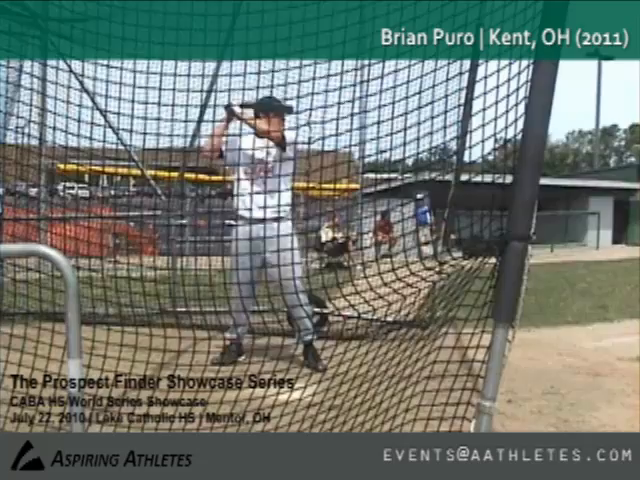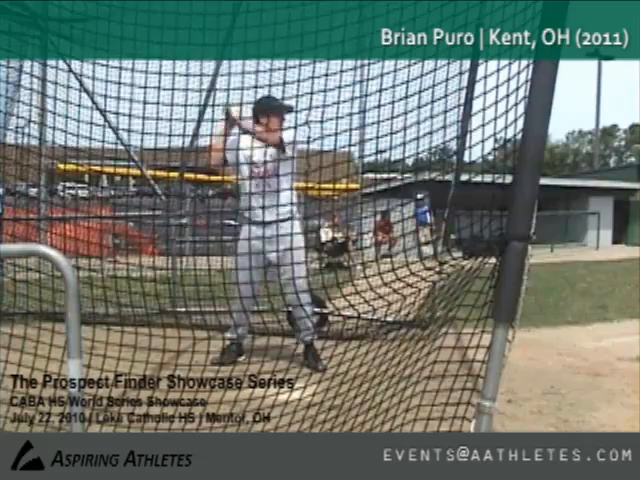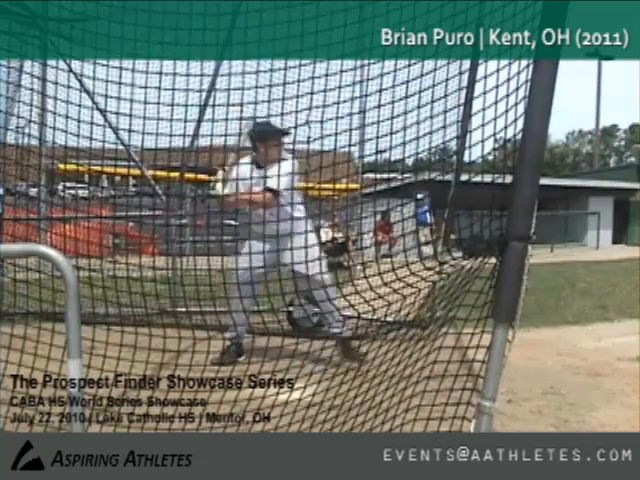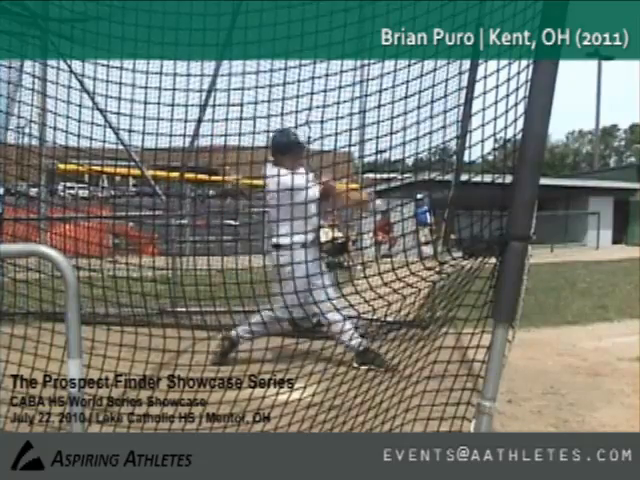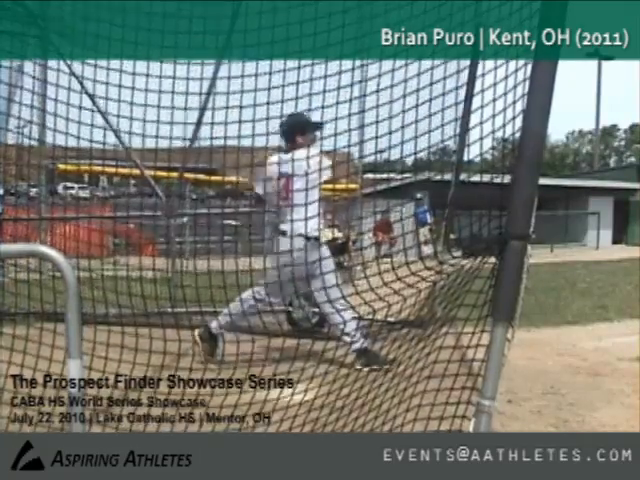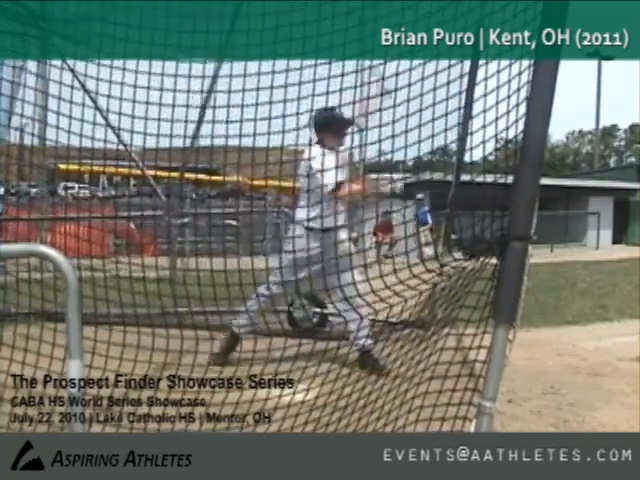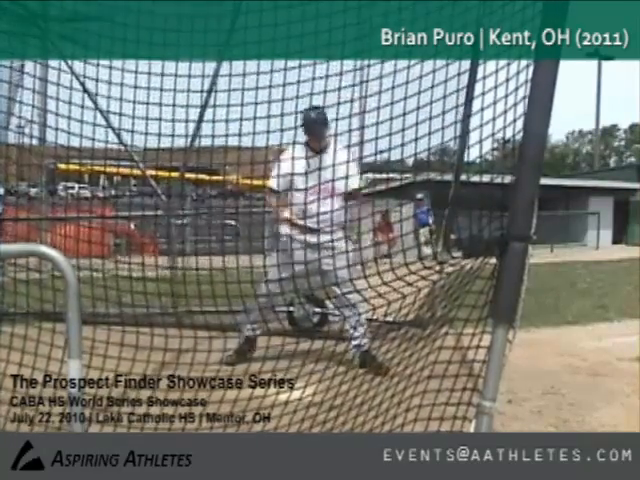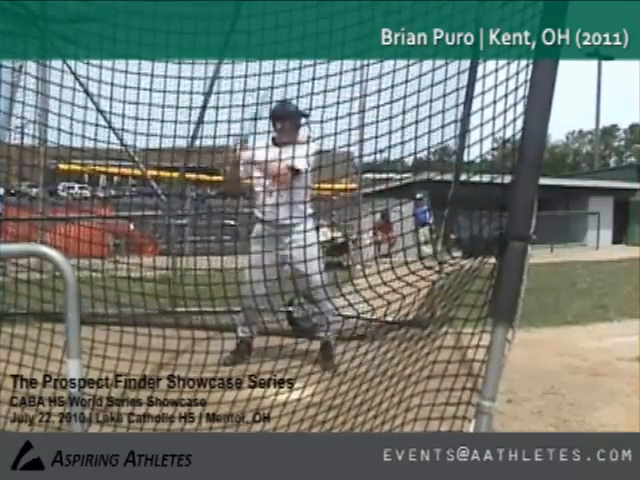
dt=0.4s
person 1, frame 1
left shoulder: (287, 142)
right shoulder: (241, 143)
left elbow: (274, 134)
right elbow: (212, 149)
left wrist: (243, 116)
right wrist: (227, 120)
left hip: (279, 225)
right hip: (246, 226)
left knee: (293, 285)
right knee: (242, 287)
left ankle: (308, 344)
right ankle: (235, 342)
person 1, frame 2
left shoulder: (287, 140)
right shoulder: (240, 144)
left elbow: (270, 139)
right elbow: (215, 162)
left wrist: (239, 123)
right wrist: (224, 128)
left hip: (285, 227)
right hip: (252, 228)
left knee: (297, 287)
right knee: (244, 287)
left ankle: (308, 346)
right ankle: (235, 342)
person 1, frame 3
left shoulder: (286, 164)
right shoulder: (241, 167)
left elbow: (266, 199)
right elbow: (230, 202)
left wrist: (240, 196)
left hip: (297, 236)
right hip: (261, 239)
left knee: (321, 283)
right knee: (240, 287)
left ankle: (342, 338)
right ankle: (236, 343)
person 1, frame 4
left shoulder: (270, 171)
right shoulder: (298, 176)
right elbow: (327, 192)
left hip: (306, 247)
right hip: (292, 251)
left knee: (324, 300)
right knee: (287, 310)
left ankle: (360, 348)
right ankle: (233, 337)
person 1, frame 5
left shoulder: (272, 163)
right shoulder: (312, 159)
left elbow: (263, 199)
right elbow: (332, 170)
left hip: (310, 241)
right hip: (298, 242)
left knee: (332, 293)
right knee: (265, 294)
left ankle: (361, 348)
right ankle: (211, 331)
person 1, frame 6
left shoulder: (335, 150)
right shoulder: (315, 159)
right elbow: (345, 193)
left hip: (337, 234)
right hip: (306, 235)
left knee: (350, 292)
right knee: (273, 288)
left ankle: (364, 350)
right ankle: (235, 334)
person 1, frame 7
left shoulder: (341, 156)
right shoulder: (290, 157)
left elbow: (351, 195)
right elbow: (273, 193)
right wrist: (284, 218)
left hip: (331, 235)
right hip: (294, 233)
left knee: (345, 291)
right knee: (270, 287)
left ankle: (363, 350)
right ankle: (248, 341)
person 1, frame 8
left shoulder: (306, 148)
right shoulder: (258, 148)
left elbow: (284, 175)
left wrist: (253, 160)
right wrist: (236, 158)
left hip: (299, 228)
right hip: (265, 229)
left knee: (316, 285)
right knee: (252, 287)
left ankle: (326, 343)
right ankle: (244, 342)
